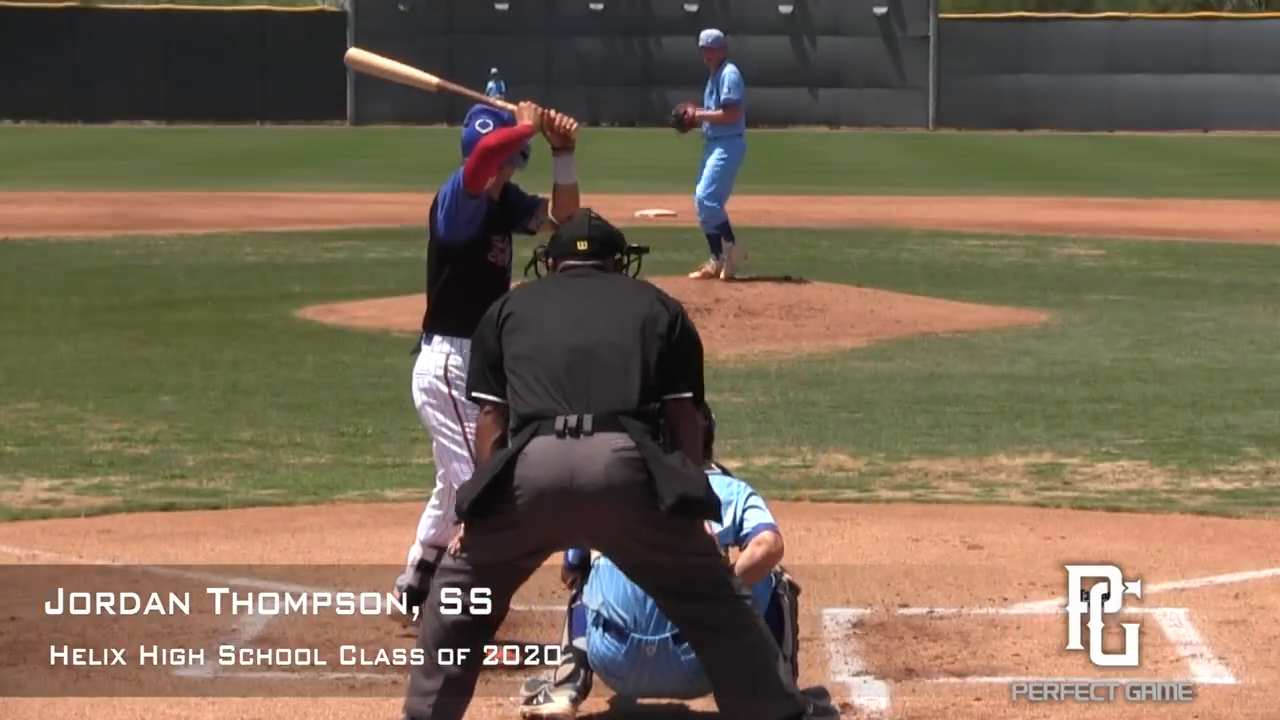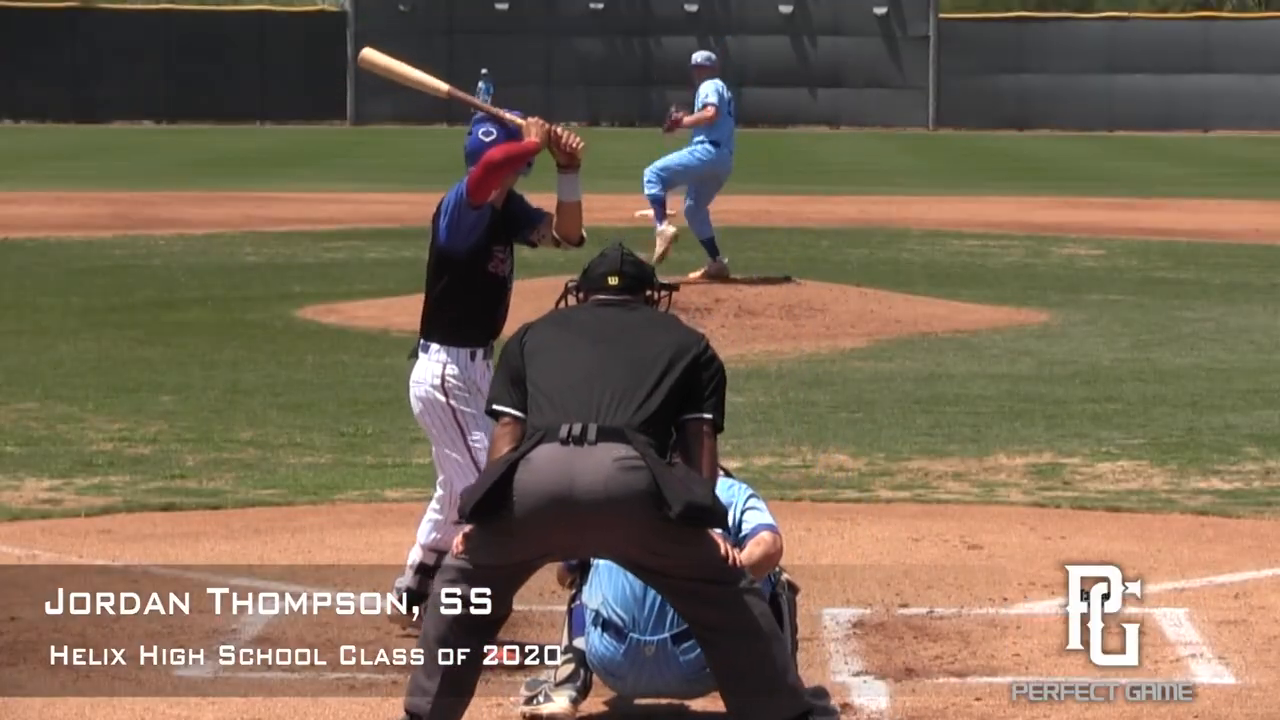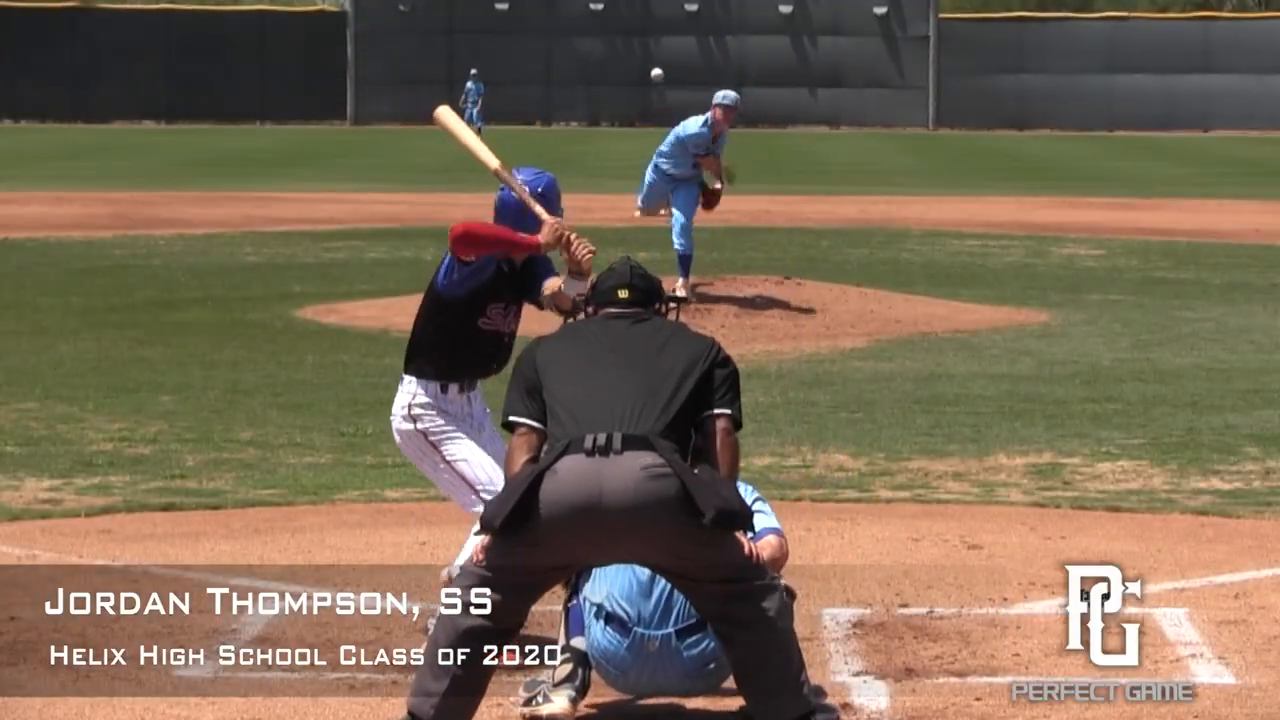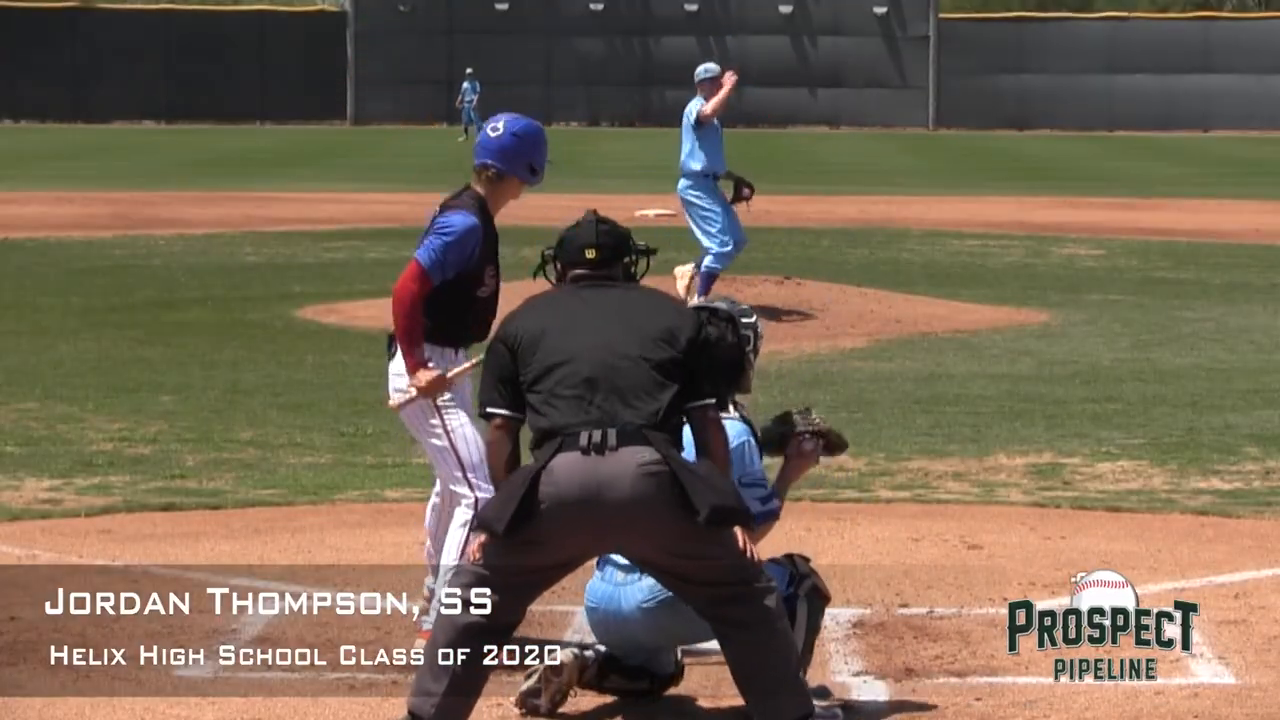
dt=0.7s
person 1, frame 1
left shoulder: (505, 198)
right shoulder: (457, 194)
left elbow: (563, 218)
right elbow: (484, 154)
left wrist: (563, 153)
right wrist: (528, 125)
left hip: (472, 361)
right hip: (449, 366)
left knee: (457, 487)
left ankle: (416, 591)
person 1, frame 2
left shoulder: (506, 207)
right shoulder: (461, 204)
left elbow: (566, 234)
right elbow: (490, 165)
left wrist: (567, 171)
right wrist: (532, 144)
left hip: (471, 368)
right hip: (446, 373)
left knee: (460, 491)
left ankle: (415, 593)
person 1, frame 3
left shoulder: (529, 264)
right shoulder: (474, 257)
left elbow: (560, 300)
right elbow: (461, 232)
left wrist: (577, 275)
right wrist: (538, 244)
left hip: (466, 401)
right hip: (425, 406)
person 1, frame 4
left shoulder: (466, 209)
right shoulder: (466, 223)
left elbow: (427, 285)
right elbow: (406, 289)
right wrist: (415, 366)
left hip: (441, 366)
right hip: (432, 372)
left knee: (455, 487)
right knee: (477, 496)
left ankle: (439, 591)
person 2, frame 1
left shoulder: (508, 305)
right shoulder: (659, 304)
left elbow: (491, 416)
right elbow: (685, 415)
left wrist: (484, 501)
right wrist: (685, 496)
left hip: (533, 465)
right hip: (627, 464)
left knee: (461, 589)
right knee: (709, 597)
person 2, frame 2
left shoulder: (534, 332)
right shoulder: (687, 342)
left elbow: (508, 431)
right elbow: (701, 437)
left wrist: (486, 512)
right wrist: (705, 519)
left hip: (539, 477)
right hip: (631, 479)
left knee: (464, 588)
right knee: (725, 597)
person 2, frame 3
left shoulder: (545, 348)
right shoulder: (701, 348)
left elbow: (525, 442)
right elbow: (720, 434)
left wrist: (506, 521)
right wrist: (724, 516)
left hip: (564, 485)
right hip: (656, 484)
left knee: (481, 593)
right knee: (747, 594)
person 2, frame 4
left shoulder: (522, 320)
right shoulder: (675, 313)
left elbow: (500, 429)
right elbow: (706, 421)
left wrist: (501, 513)
right wrist: (723, 511)
left hip: (559, 479)
right hip: (650, 476)
left knee: (478, 593)
right knee: (741, 592)
person 3, frame 1
right shoulder: (729, 489)
left elbow: (570, 573)
right elbow: (768, 546)
left hip: (614, 667)
right hip: (694, 671)
left knee: (582, 585)
right knee: (772, 582)
left ankle: (565, 690)
person 3, frame 2
right shoulder: (732, 490)
left elbow: (565, 575)
right elbow: (768, 547)
left hip: (610, 665)
right hip: (697, 665)
left knee: (582, 580)
right knee: (774, 582)
left ankle: (565, 689)
person 3, frame 3
right shoulder: (737, 491)
right elbow: (774, 553)
left hip: (613, 661)
right hip: (699, 664)
left knee: (582, 576)
left ankle: (564, 689)
person 3, frame 4
right shoulder: (732, 433)
right elbow: (748, 532)
right wrist: (792, 472)
left hip: (601, 598)
right hip: (662, 597)
left knee: (655, 670)
right knee: (798, 580)
left ankle: (579, 666)
person 4, frame 1
left shoulder: (728, 74)
right shoulder: (714, 75)
left elbow: (732, 114)
left wrist: (699, 115)
right wrist: (695, 116)
left hip: (727, 145)
right hip: (712, 145)
left knee: (707, 198)
right knee: (704, 203)
left ankle: (733, 248)
right ankle: (717, 261)
person 4, frame 2
left shoulder: (710, 87)
right shoulder: (724, 94)
left elbow: (710, 115)
left wrist: (683, 121)
right wrist: (682, 120)
left hip: (707, 153)
right hip: (724, 161)
left knee: (653, 174)
right knee: (695, 210)
left ankle: (663, 229)
right ankle: (717, 263)
person 4, frame 3
left shoulder: (721, 133)
right shoulder: (694, 130)
right elbow: (709, 162)
left wrist: (718, 182)
right wrist: (721, 176)
left hip: (687, 180)
right hip: (661, 173)
left knee: (681, 224)
right knee: (648, 206)
left ankle: (683, 283)
person 4, frame 4
left shoulder: (710, 116)
right shoulder: (695, 107)
right elbow: (709, 113)
left wrist: (735, 177)
right wrist: (728, 88)
left hip: (710, 186)
right hip: (696, 186)
left knee: (736, 240)
right knee: (723, 244)
left ankle: (691, 272)
right ankle: (700, 300)
